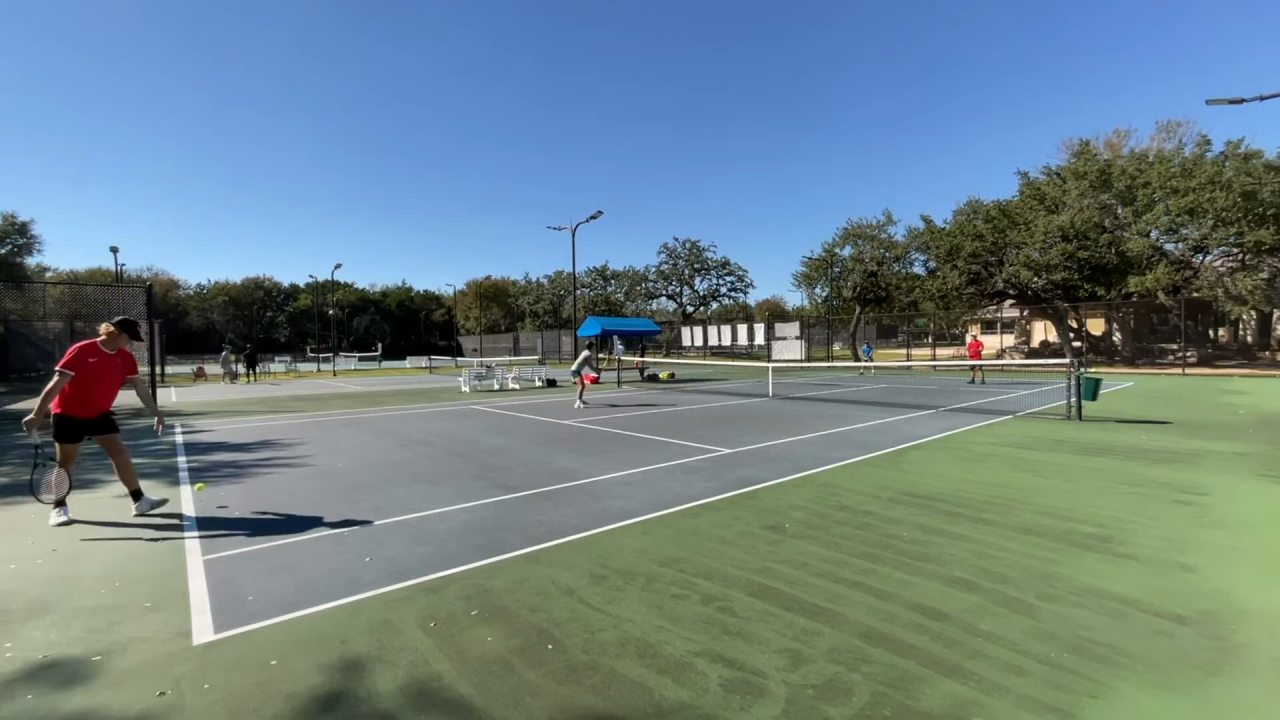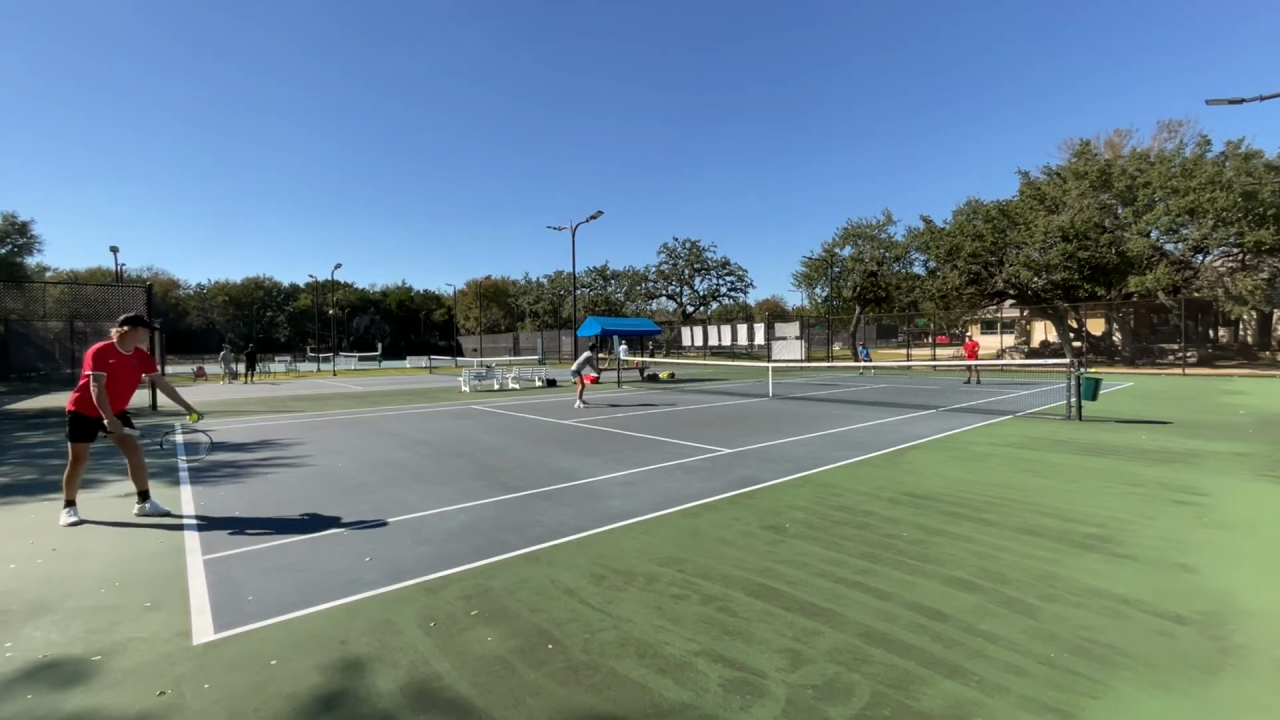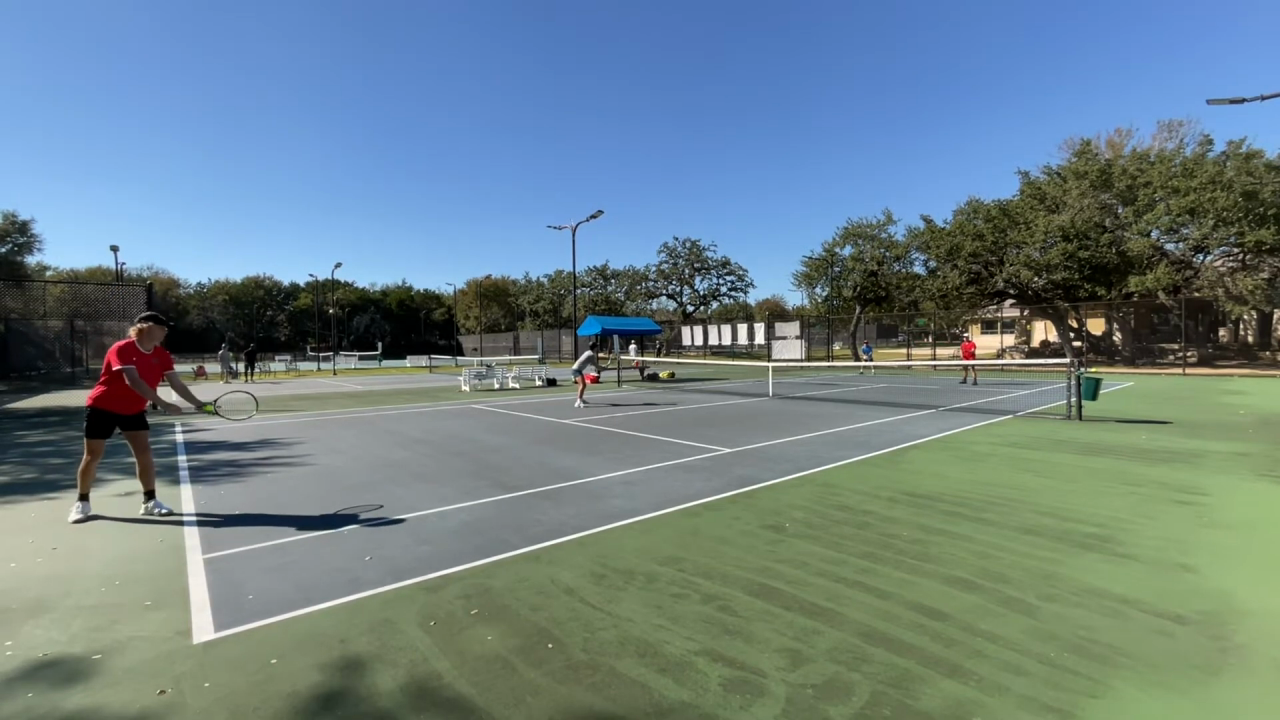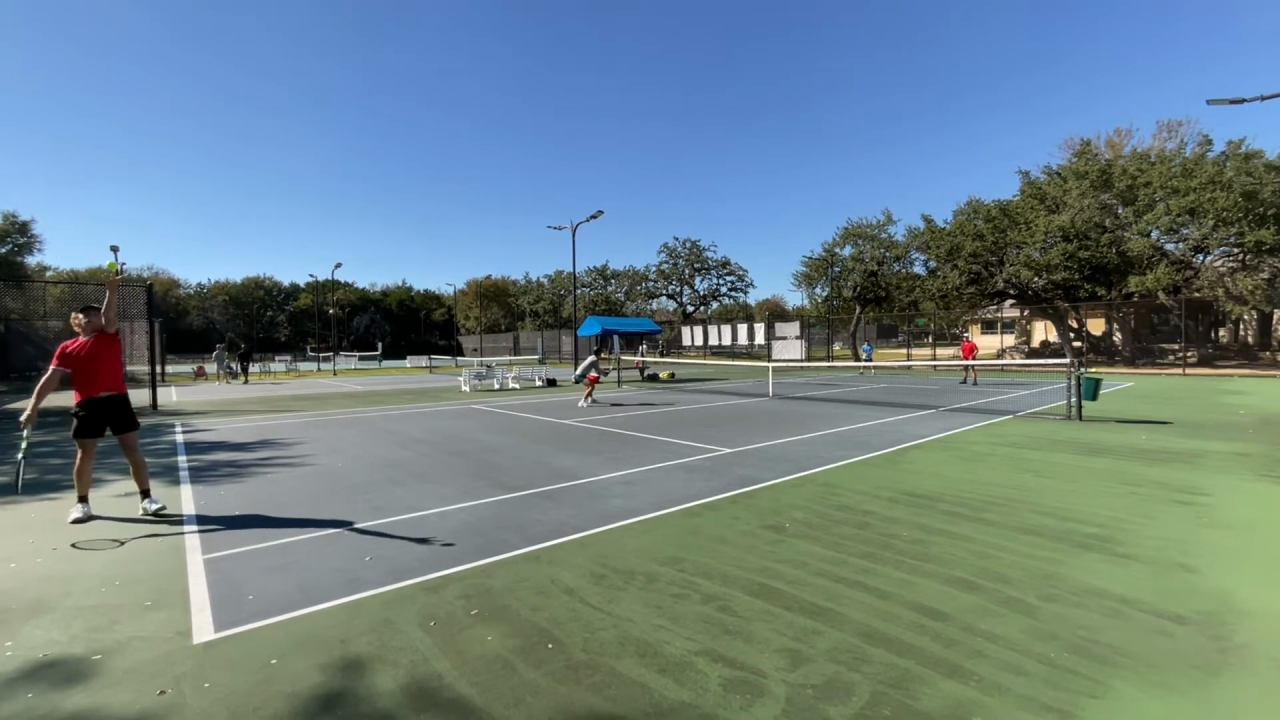
dt=1s
person 1, frame 1
left shoulder: (126, 358)
right shoulder: (81, 351)
left elbow: (141, 389)
right elbow: (57, 384)
left wrist: (157, 414)
right wrist: (37, 414)
left hip: (100, 415)
right hip: (69, 415)
left knee: (120, 454)
right knee: (65, 462)
left ankle: (140, 501)
right ankle: (59, 508)
person 1, frame 2
left shoulder: (142, 357)
right shoulder: (99, 351)
left elbow: (162, 385)
right elbow: (97, 386)
left wrist: (188, 408)
right wrist: (107, 417)
left hip: (116, 412)
right hip: (83, 412)
left knee: (135, 453)
right knee: (78, 460)
left ankle: (144, 502)
right ankle: (68, 508)
person 1, frame 3
left shoulder: (162, 355)
right shoulder: (121, 349)
left elbow: (176, 383)
right elbow: (133, 381)
left wrist: (199, 403)
right wrist: (162, 404)
left hip: (133, 410)
right hip: (102, 408)
left knee: (144, 453)
right knee: (93, 456)
left ankle: (150, 501)
right ankle: (82, 502)
person 1, frame 4
left shoulder: (109, 336)
right shoulder: (67, 348)
left elbow: (110, 314)
right elbow: (50, 380)
left wrist: (111, 292)
right wrist: (32, 408)
left hip: (116, 401)
right hip: (87, 406)
left knee: (134, 452)
right knee: (85, 456)
left ankle: (146, 500)
right ankle: (82, 504)
